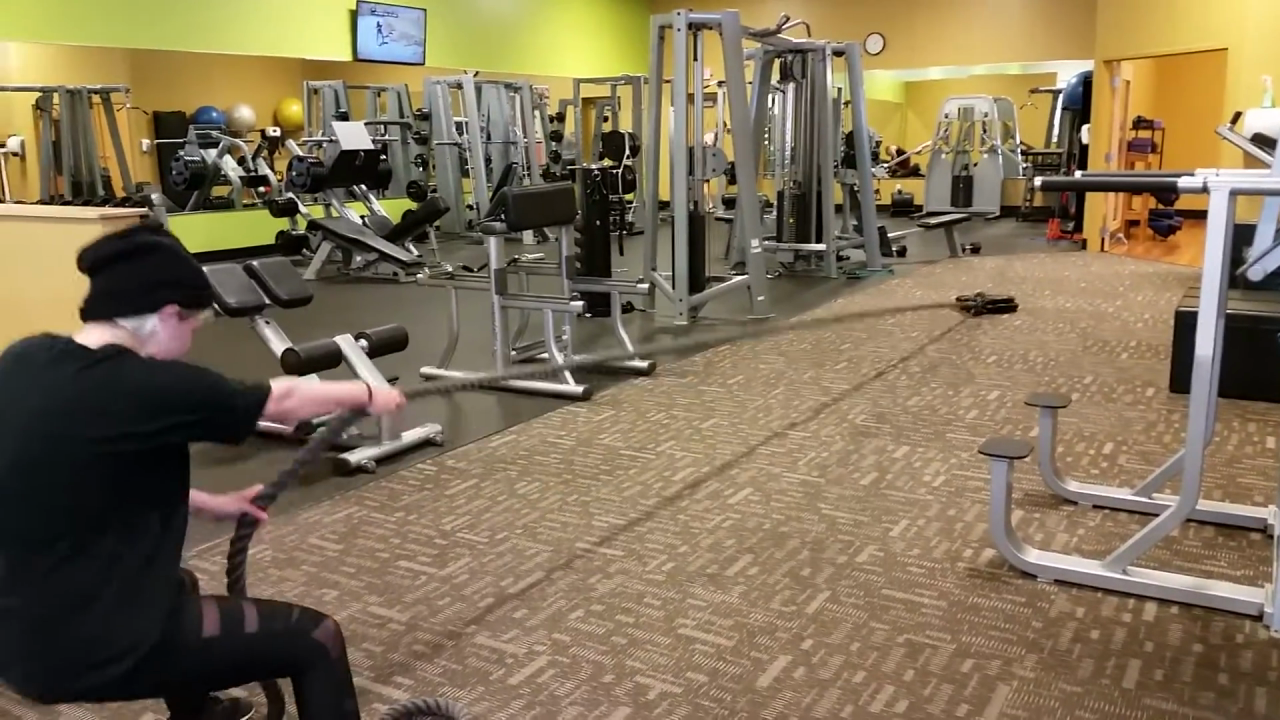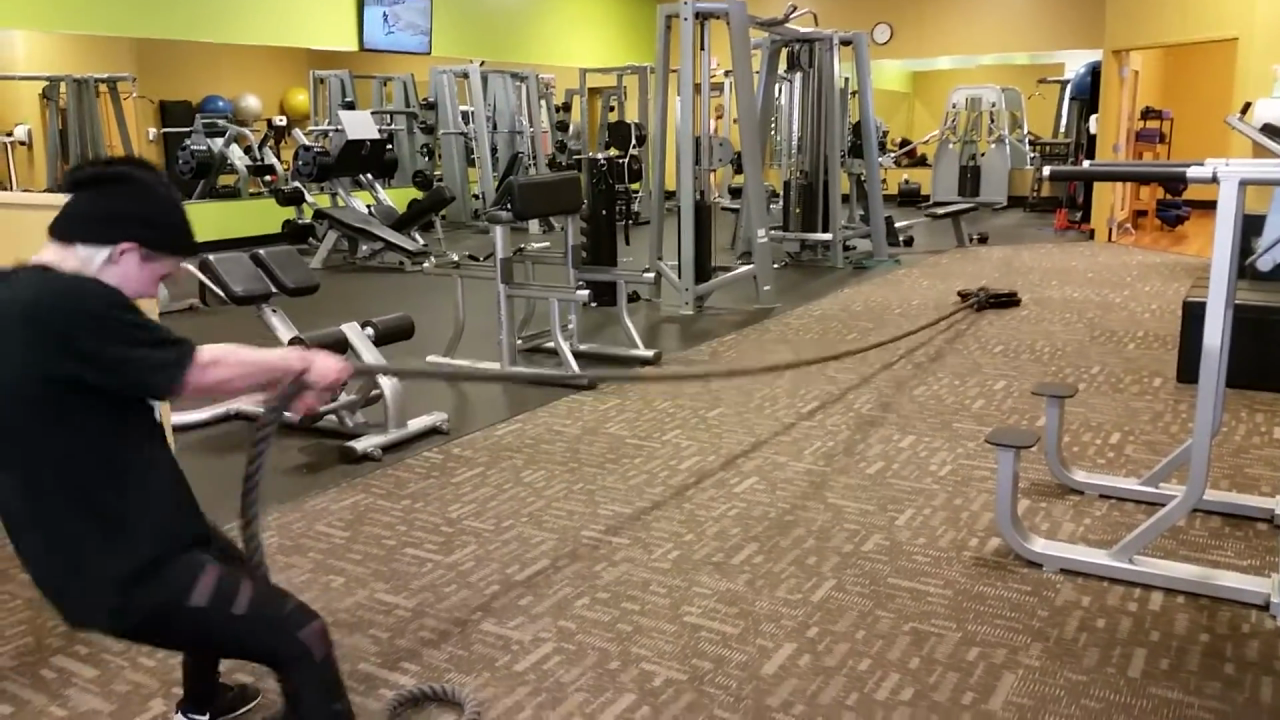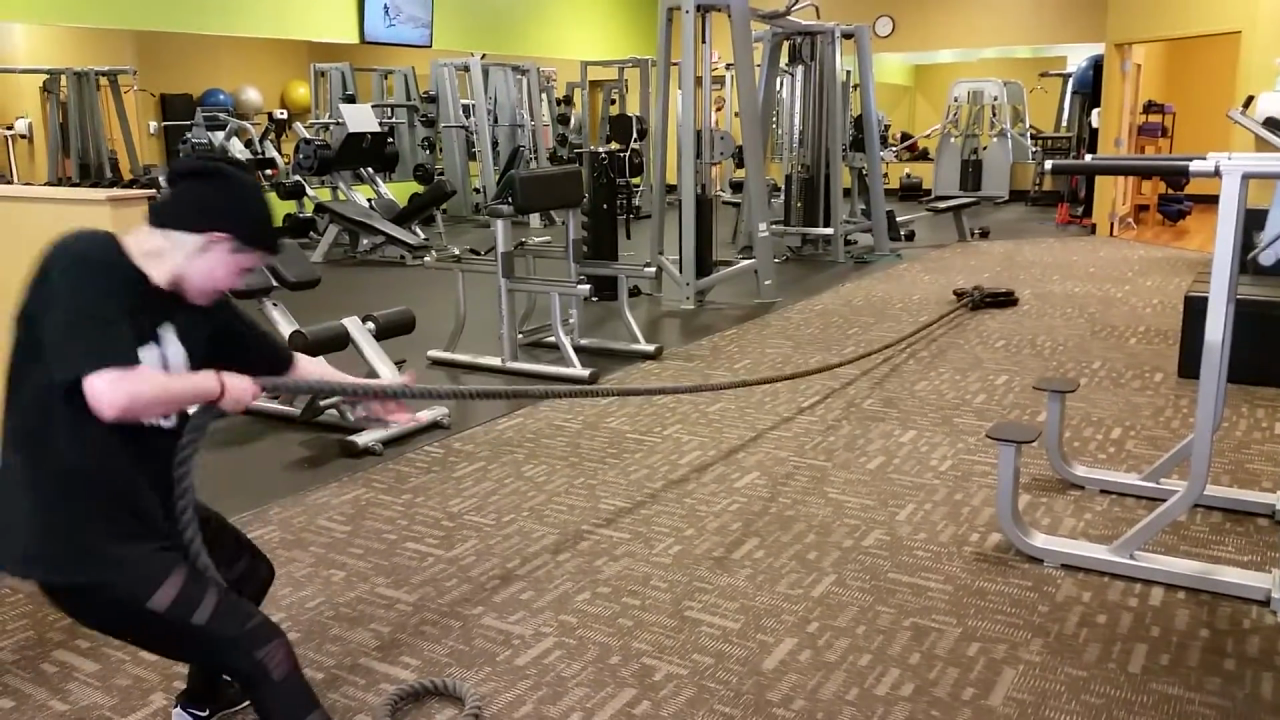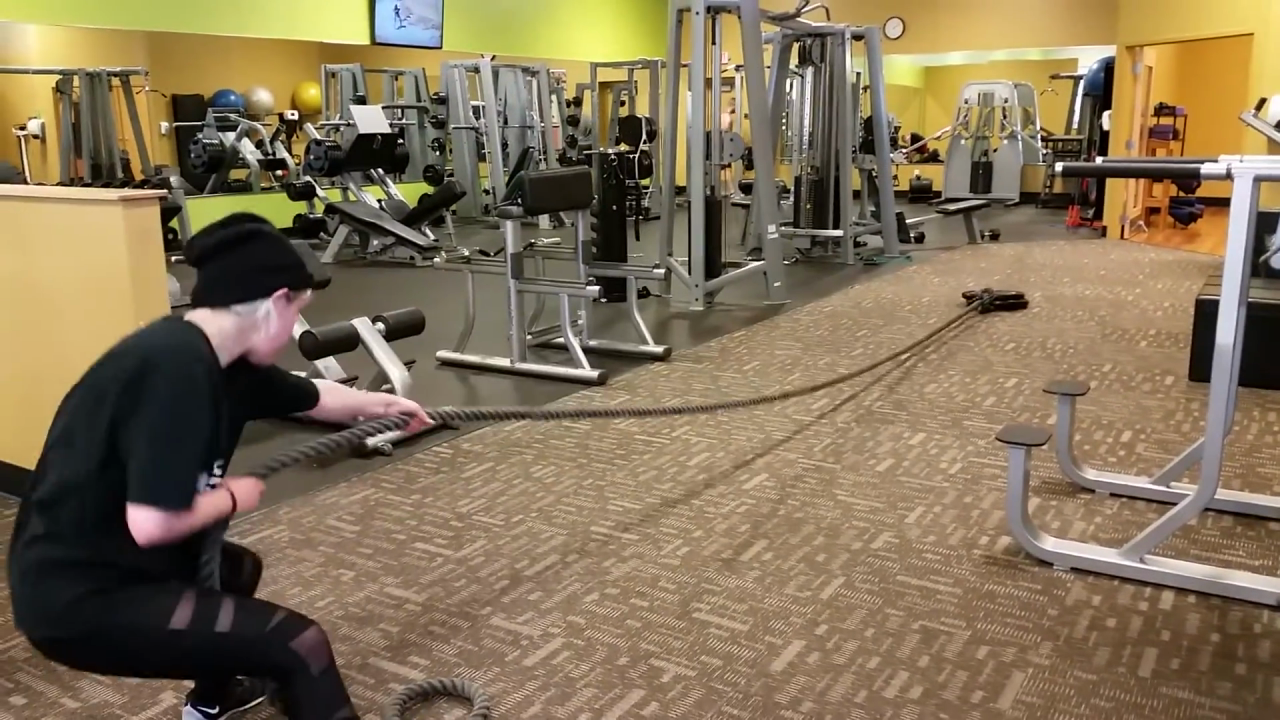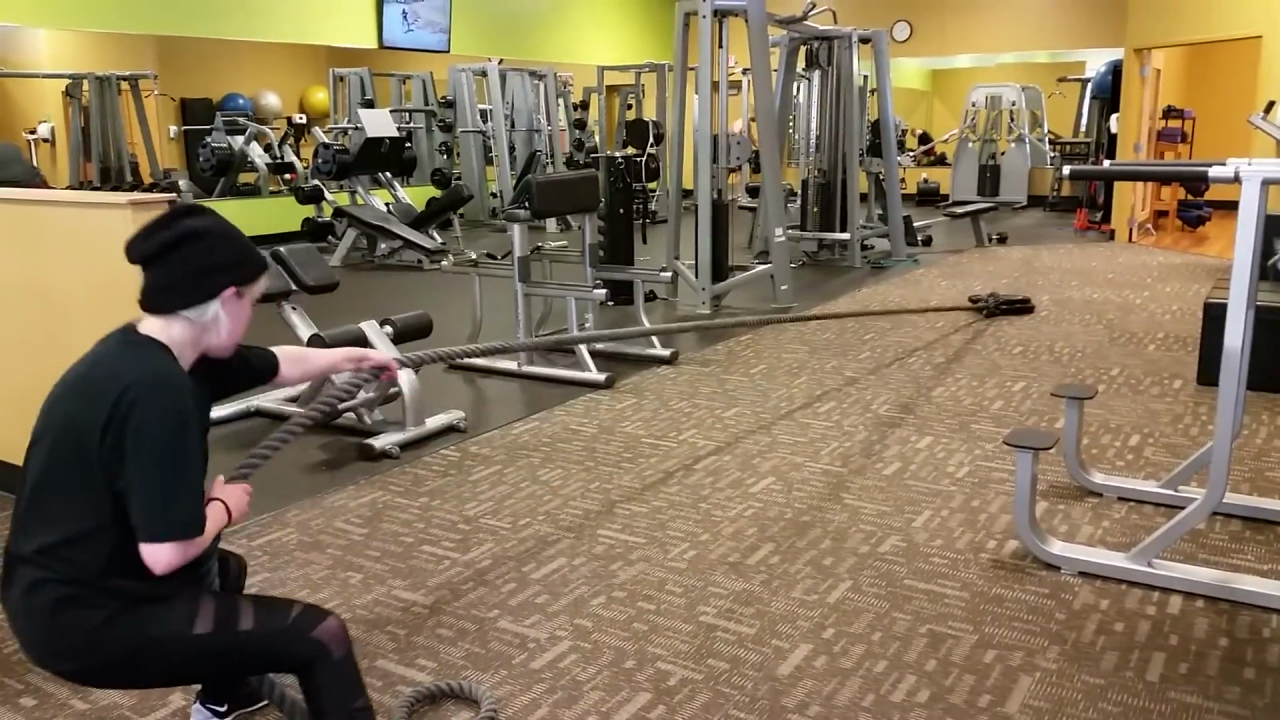
dt=0.3s
person 1, frame 1
right shoulder: (144, 389)
right elbow: (279, 400)
left wrist: (207, 503)
right wrist: (365, 393)
right hip: (87, 643)
left knee: (174, 585)
right knee: (315, 640)
person 1, frame 2
right shoulder: (59, 304)
left elbow: (168, 360)
right elbow: (200, 373)
left wrist: (278, 373)
right wrist: (301, 363)
right hip: (116, 557)
left knee: (227, 576)
right knee: (299, 636)
person 1, frame 3
left shoulder: (195, 297)
right shoulder: (85, 265)
left elbow: (282, 364)
right elbow: (114, 395)
right wrist: (218, 387)
left hip: (148, 502)
right hip: (81, 538)
left knee: (247, 574)
right knee: (257, 648)
person 1, frame 4
left shoulder: (216, 359)
right shoulder: (179, 367)
left elbow: (314, 398)
right elbow: (151, 523)
left wrist: (384, 404)
right wrist: (230, 498)
left hip: (101, 564)
right hip: (79, 599)
left knee: (238, 568)
right knee: (298, 645)
person 1, frame 5
left shoulder: (151, 353)
right shoulder: (156, 390)
left elbow: (276, 364)
right elbow: (165, 552)
left wrist: (352, 357)
right wrist: (224, 508)
left hip: (63, 586)
right hip: (89, 620)
left knee: (223, 571)
right knee: (318, 637)
